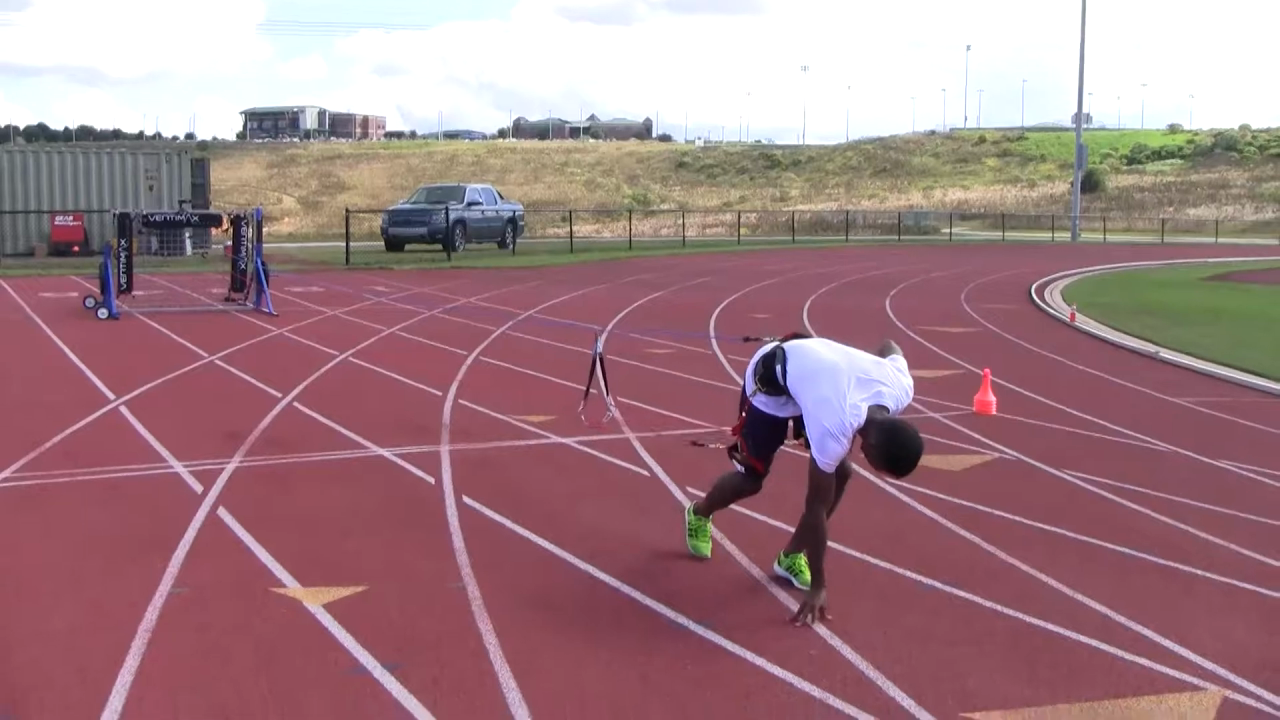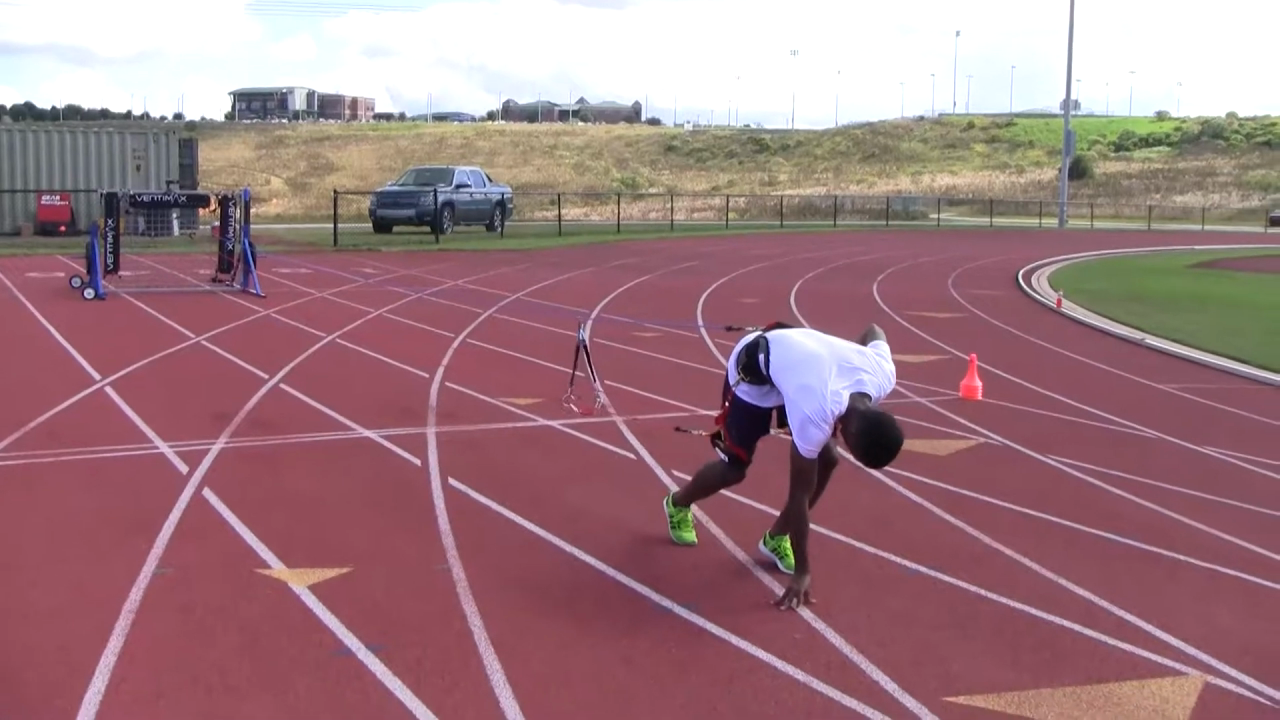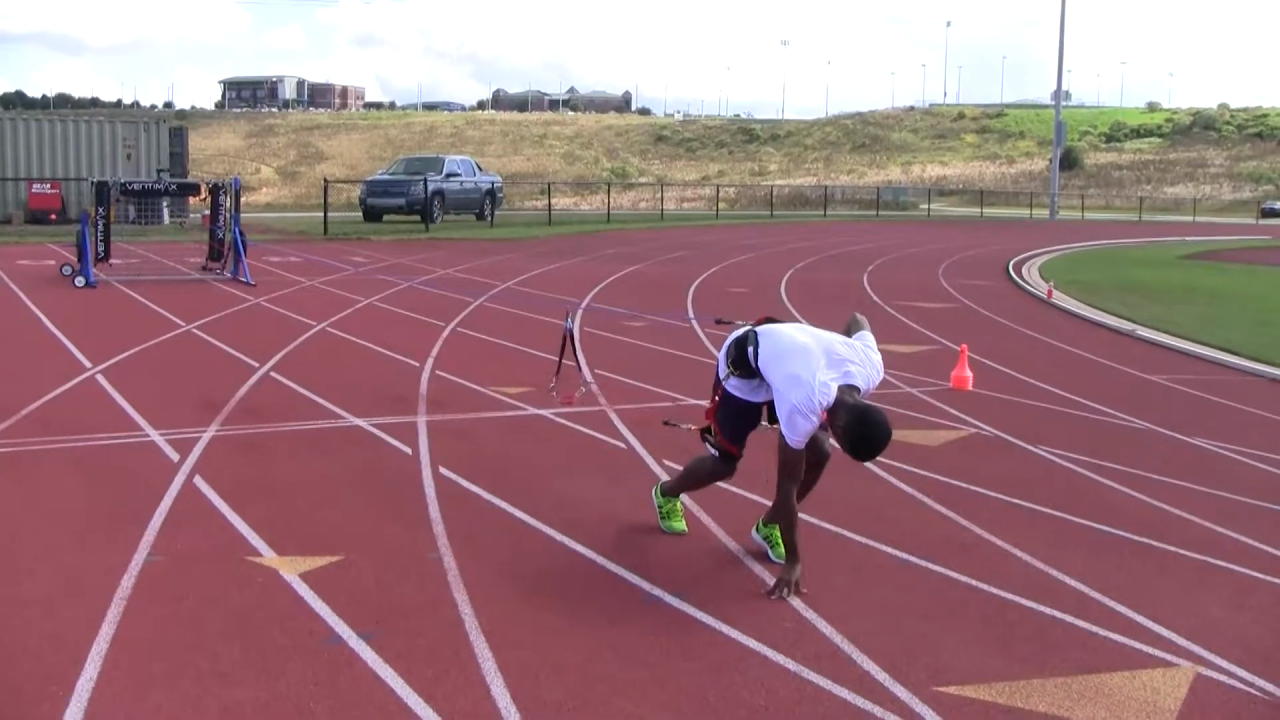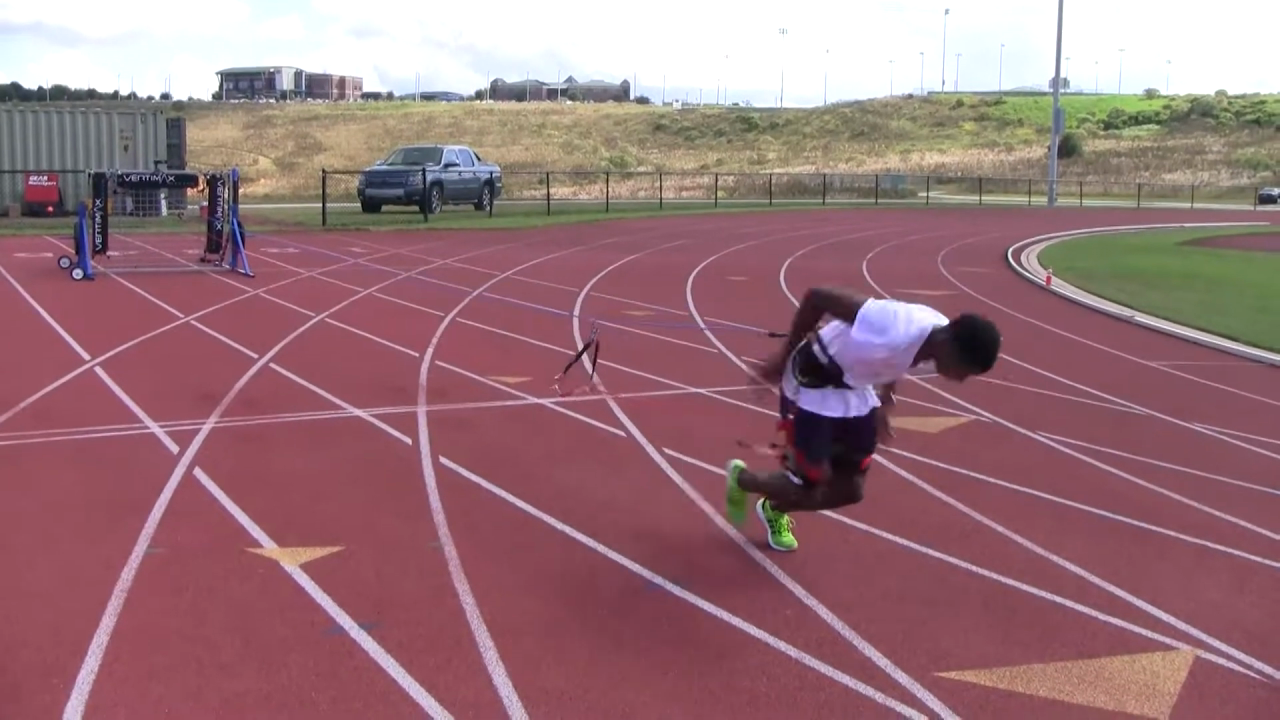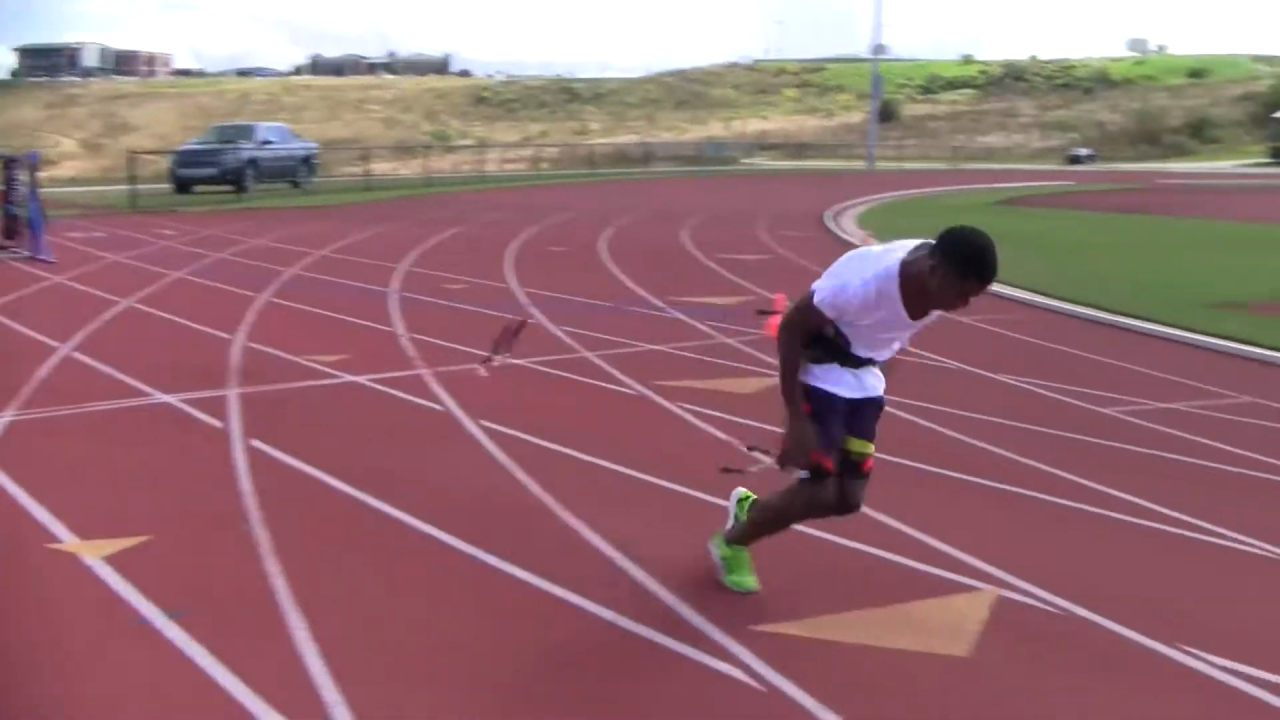
dt=0.3s
person 1, frame 1
left shoulder: (902, 388)
right shoulder: (835, 429)
left elbow: (890, 348)
right elbow: (817, 508)
right wrist: (818, 586)
left hip: (811, 363)
right hip: (770, 378)
left knee: (841, 472)
right knee: (751, 478)
left ankle: (792, 555)
right ankle: (699, 515)
person 1, frame 2
left shoulder: (883, 375)
right shoulder: (816, 416)
left elbow: (874, 332)
right elbow: (800, 495)
right wrist: (802, 571)
left hip: (795, 354)
right hip: (753, 369)
left knee: (827, 459)
right knee: (734, 468)
left ankle: (778, 538)
right ankle: (678, 505)
person 1, frame 3
left shoulder: (870, 368)
right shoulder: (804, 409)
left elbow: (858, 320)
right elbow: (786, 484)
right wrist: (792, 561)
left hip: (783, 355)
right hip: (744, 362)
left knee: (818, 455)
right knee: (725, 461)
left ankle: (769, 527)
right ankle: (666, 495)
person 1, frame 4
left shoulder: (948, 336)
right shoulder: (893, 331)
right elbow: (816, 296)
left wrist: (884, 404)
right wrist: (784, 356)
left hip: (855, 389)
right hip: (811, 383)
left knee: (849, 491)
right knee: (803, 490)
left ankle: (774, 510)
right ankle: (744, 479)
person 1, frame 5
left shoulder: (953, 259)
right shoulder: (861, 276)
right elbow: (791, 328)
right wrist: (797, 417)
left hip: (866, 374)
right hip: (823, 372)
left knee: (845, 498)
right knee: (821, 494)
left ankle: (751, 509)
right ankle: (733, 543)
